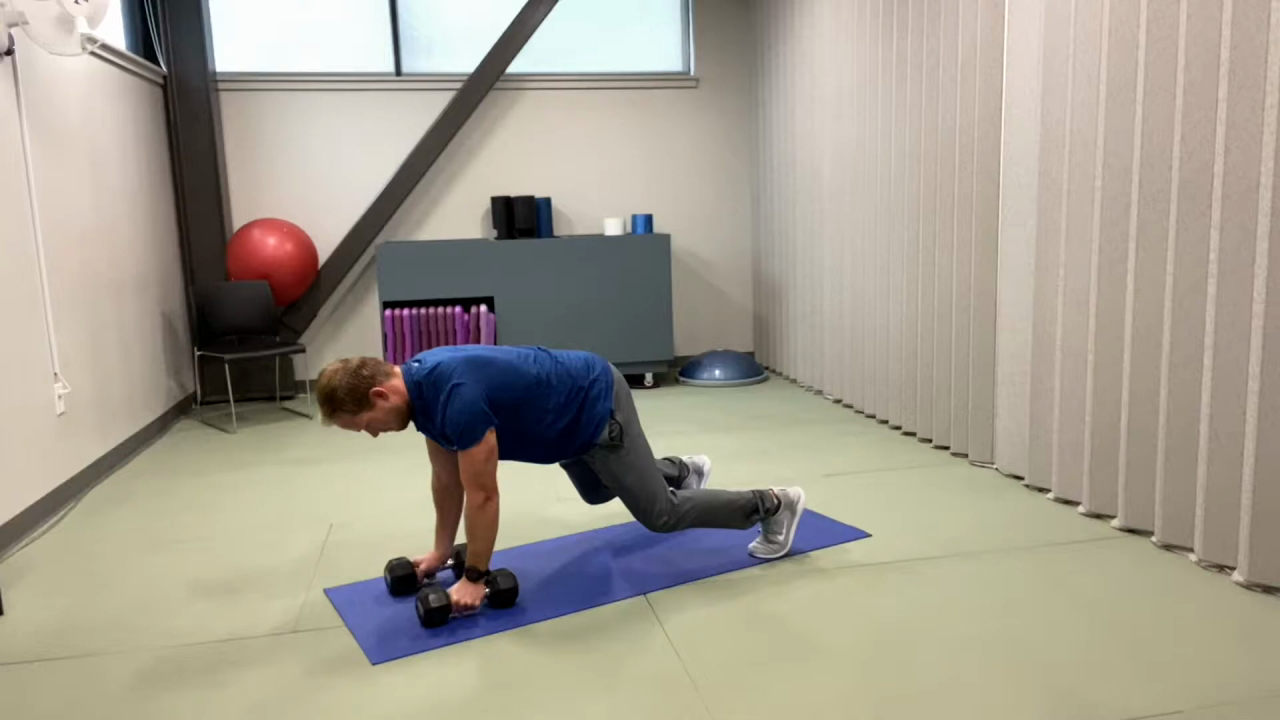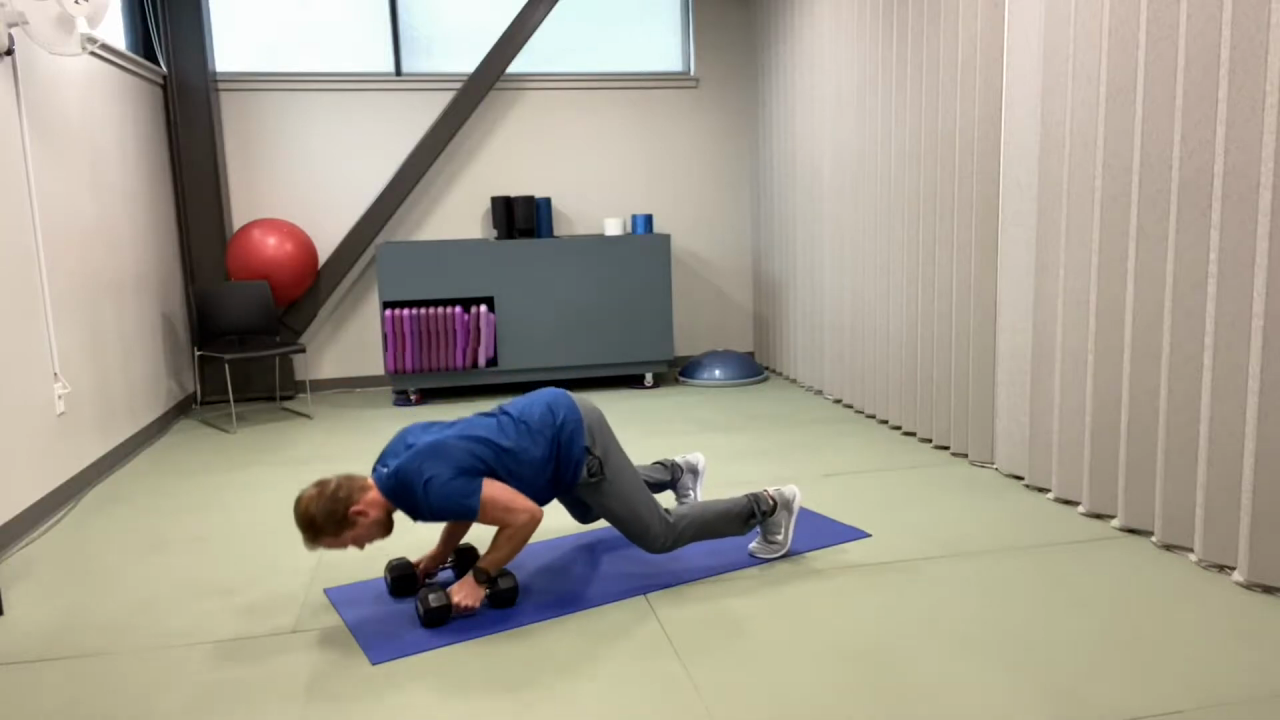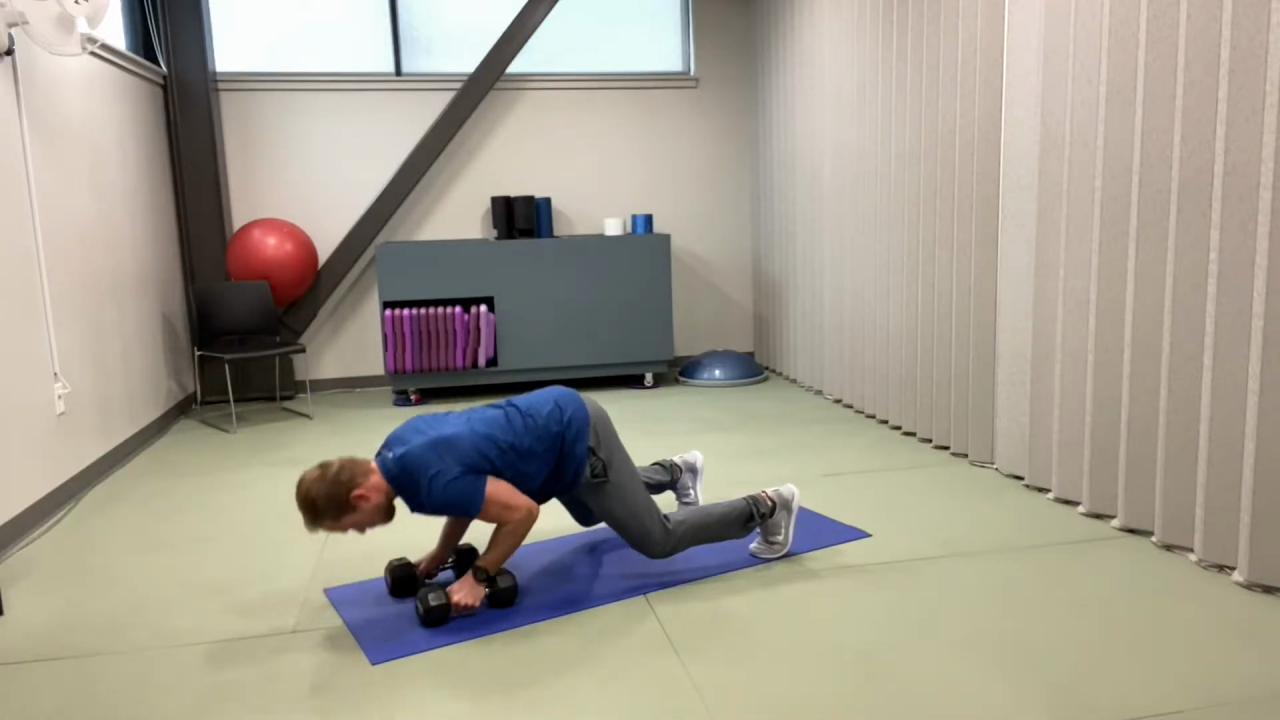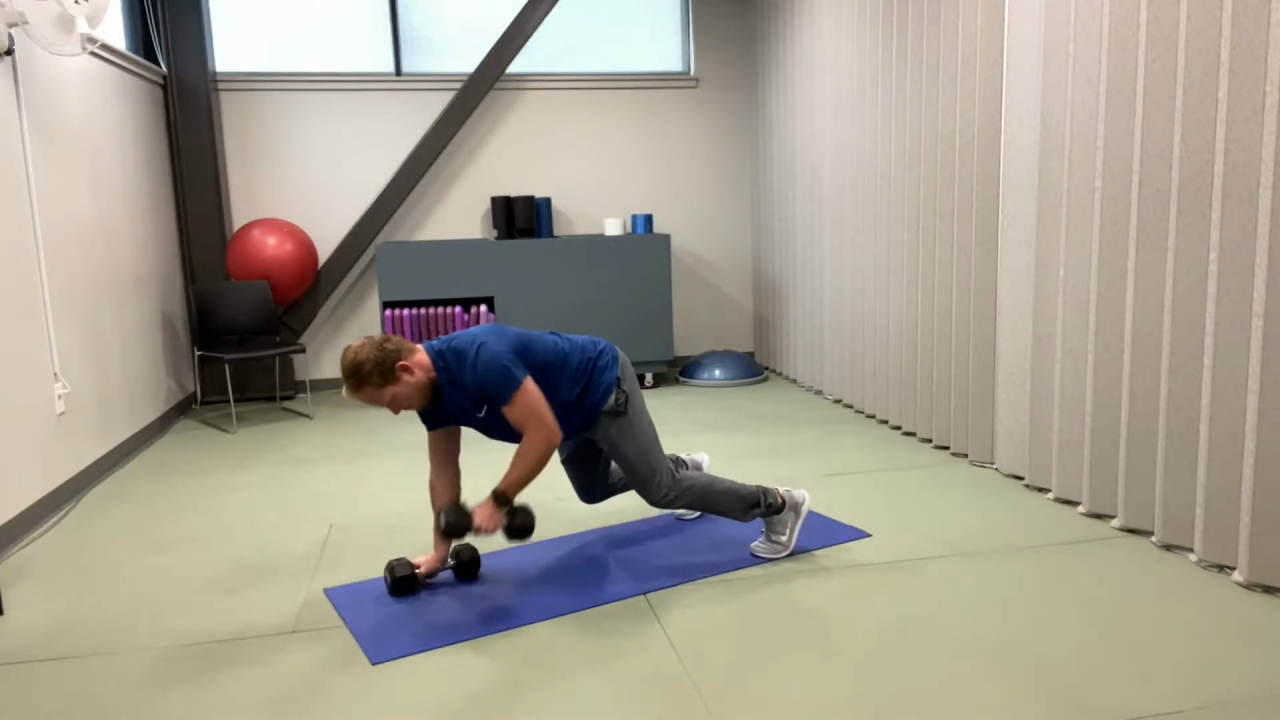
dt=0.7s
person 1, frame 1
left shoulder: (455, 395)
right shoulder: (419, 384)
left elbow: (481, 495)
right elbow: (445, 476)
left wrist: (474, 578)
right wrist: (440, 551)
left hip: (596, 404)
right hip: (574, 406)
left knee: (659, 511)
right knee: (598, 492)
left ankle: (773, 505)
right ankle: (683, 470)
person 1, frame 2
left shoulder: (429, 488)
right shoulder: (393, 466)
left elbow: (526, 515)
left wrist: (478, 578)
right wrist: (440, 553)
left hip: (574, 438)
right hip: (552, 415)
left knee: (658, 532)
right knee: (590, 511)
left ankle: (768, 505)
right ankle: (679, 470)
person 1, frame 3
left shoulder: (434, 479)
right shoulder: (395, 452)
left elbow: (523, 511)
left wrist: (478, 577)
right wrist: (441, 554)
left hip: (576, 437)
right hip: (556, 413)
left knee: (658, 539)
right knee: (591, 514)
left ankle: (768, 506)
right ankle: (676, 471)
person 1, frame 4
left shoulder: (482, 357)
right shoulder: (432, 388)
left elbow: (548, 436)
right elbow: (443, 472)
left wrist: (498, 504)
right wrist: (440, 551)
left hip: (602, 383)
right hip: (573, 405)
left knee: (659, 489)
right knee: (594, 489)
left ankle: (778, 504)
right ankle: (684, 464)
